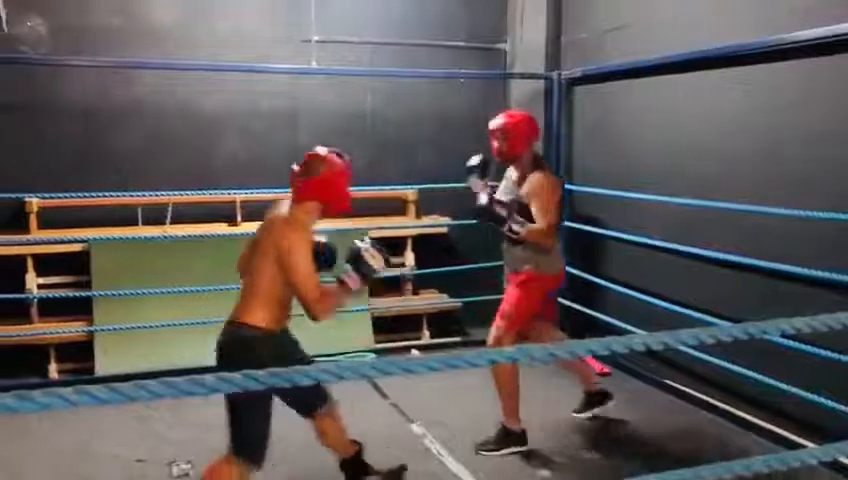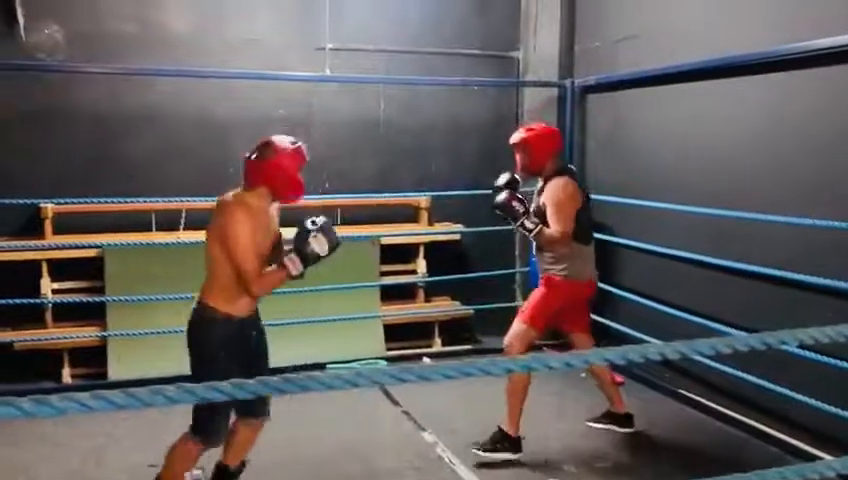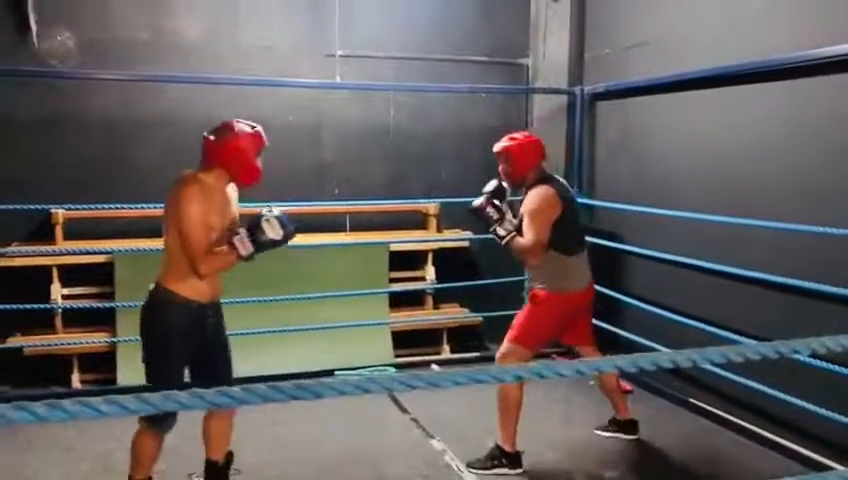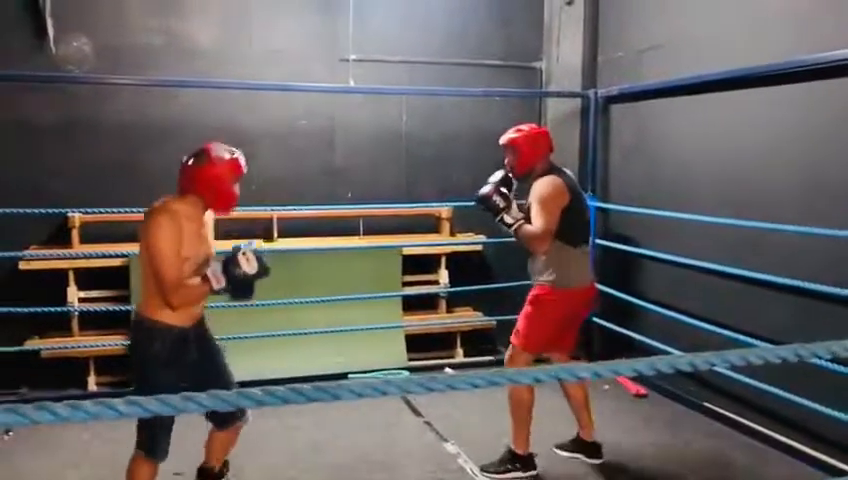
dt=0.3s
person 1, frame 1
left shoulder: (539, 180)
right shoulder: (513, 172)
left elbow: (545, 236)
right elbow: (500, 205)
left wrist: (506, 221)
right wrist: (479, 181)
left hip: (537, 274)
right hip: (523, 271)
left knee: (498, 344)
right knee: (544, 334)
left ankle: (513, 431)
right ankle: (595, 389)
person 1, frame 2
left shoulder: (561, 187)
right shoulder: (550, 181)
left elbow: (559, 241)
right elbow: (543, 224)
left wrist: (522, 217)
right wrist: (512, 199)
left hip: (568, 279)
right hip: (570, 278)
left knee: (514, 345)
right knee: (583, 345)
left ankle: (509, 436)
right ankle: (619, 412)
person 1, frame 3
left shoulder: (540, 196)
right shoulder: (552, 186)
left elbow: (532, 253)
left wrist: (497, 224)
right wrist: (502, 210)
left hip: (554, 293)
right hip: (578, 288)
left knee: (507, 361)
right knee: (589, 354)
left ankle: (507, 453)
right ankle: (624, 419)
person 1, frame 4
left shoulder: (547, 185)
right shoulder: (560, 179)
left elbow: (540, 241)
left wrist: (504, 211)
right wrist: (509, 205)
left hip: (557, 290)
right hip: (579, 287)
left knee: (516, 362)
right knee: (559, 360)
right ankle: (587, 441)
person 2, frame 1
left shoulder: (289, 216)
right shoulder: (291, 231)
left elbow: (245, 266)
right elbow: (316, 308)
right wrist: (356, 275)
left hip: (274, 339)
right hip: (250, 346)
left knee: (321, 406)
person 2, frame 2
left shoulder: (268, 208)
right shoulder: (236, 212)
right elbow: (255, 285)
left wrist: (301, 245)
right wrist: (299, 259)
left hip: (247, 323)
right hip: (214, 327)
left knee: (254, 414)
right knee: (207, 432)
person 2, frame 3
left shoulder: (229, 191)
right shoulder: (191, 191)
right elbow: (202, 264)
left wrist: (262, 233)
right wrist: (250, 240)
left hip: (207, 310)
right hip: (171, 312)
right knee: (160, 419)
person 2, frame 4
left shoulder: (204, 214)
right shoulder: (163, 220)
right elbow: (174, 295)
left wrist: (230, 272)
right wrist: (224, 276)
left hip: (196, 333)
right hip: (157, 340)
left knee: (232, 417)
right knee: (153, 447)
